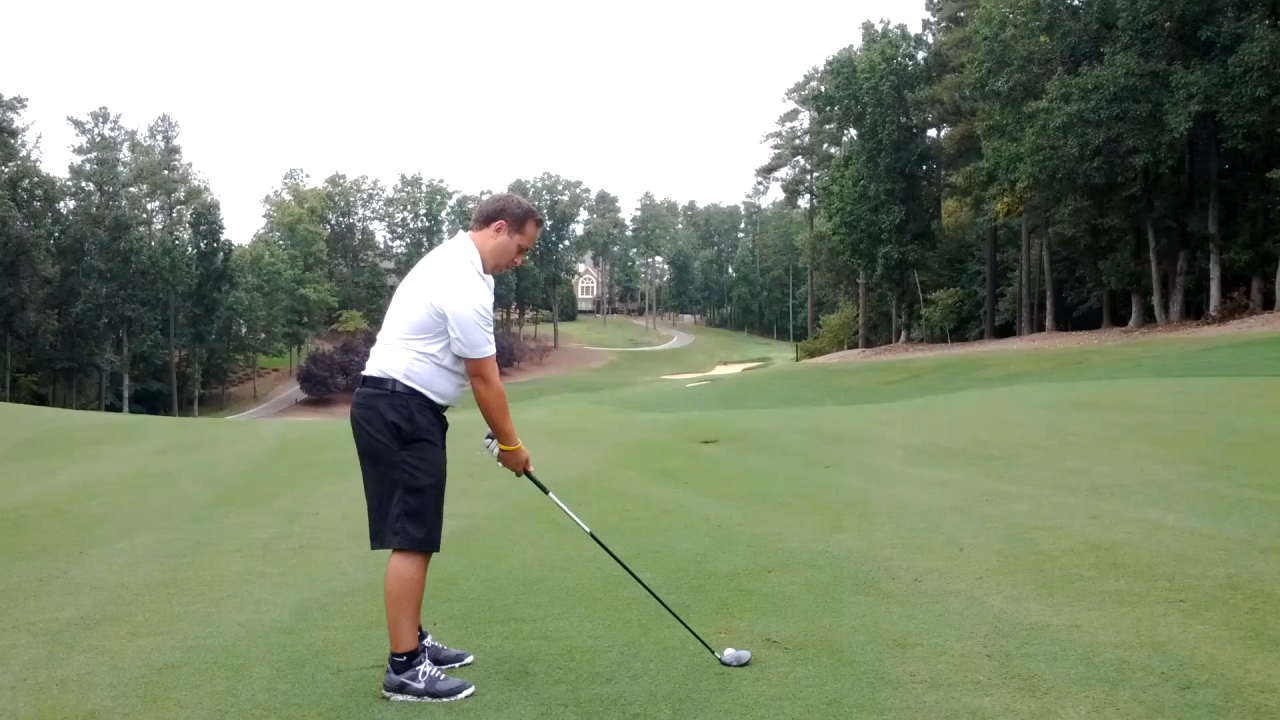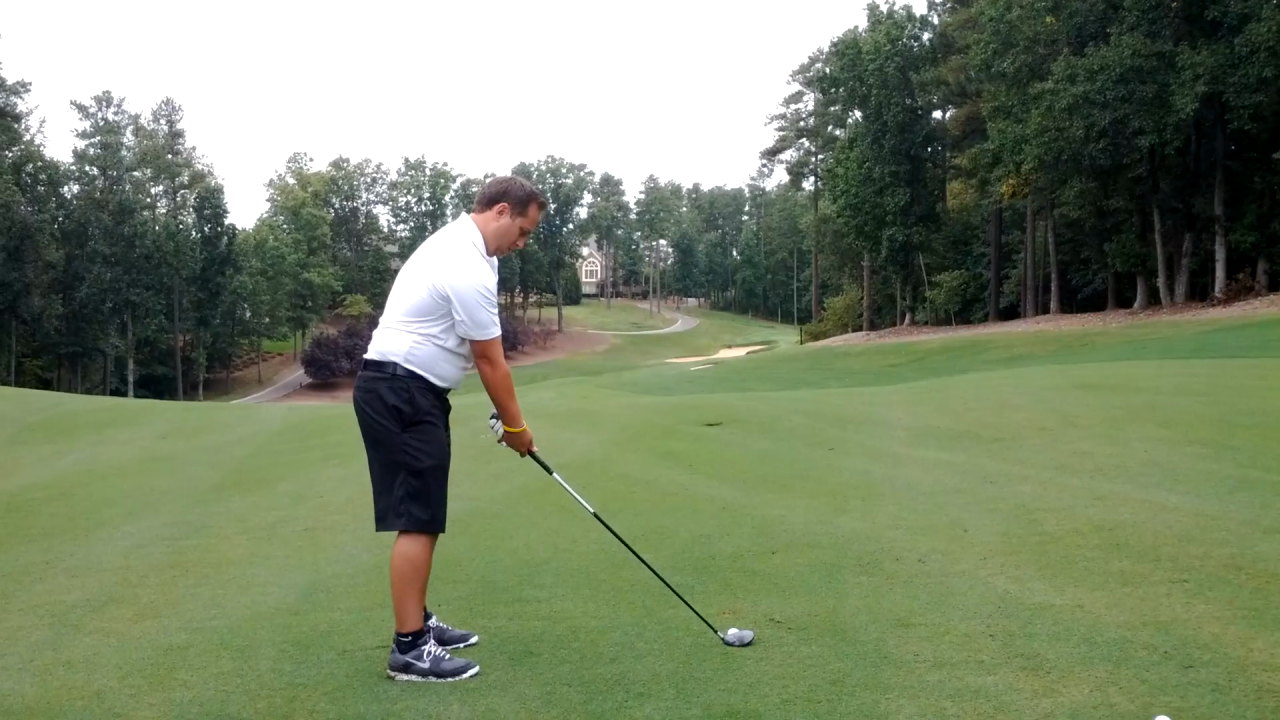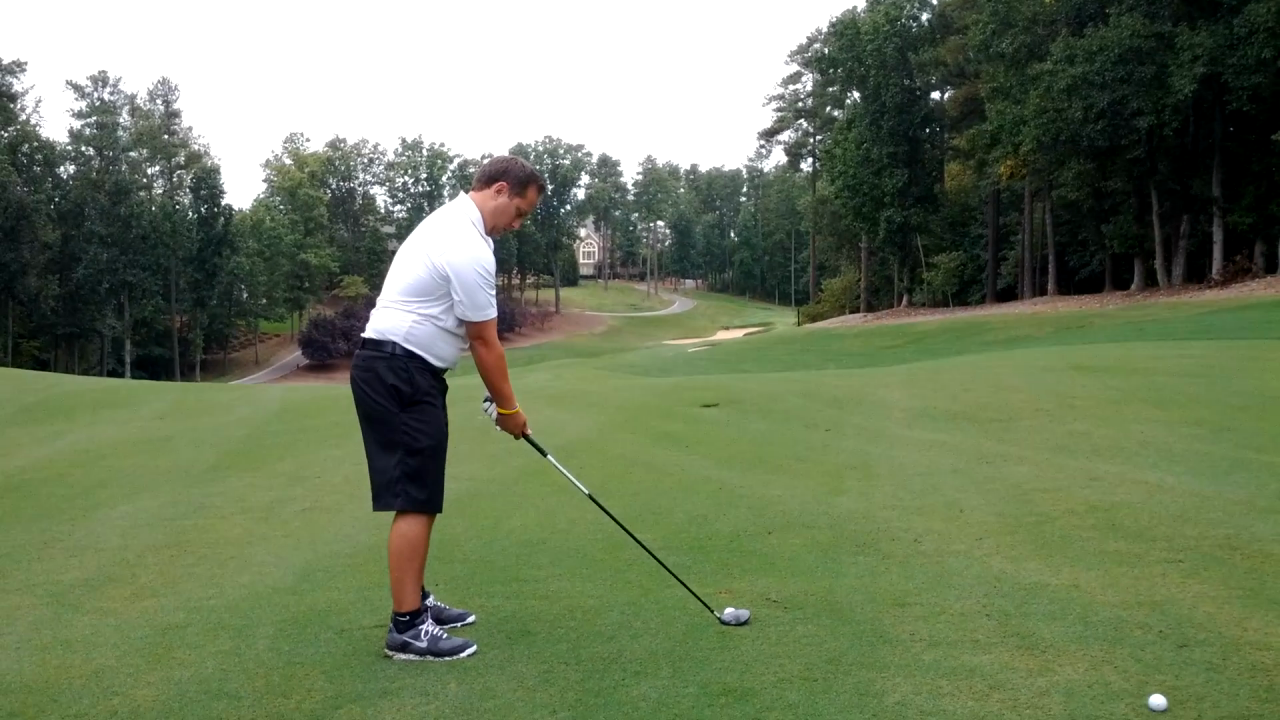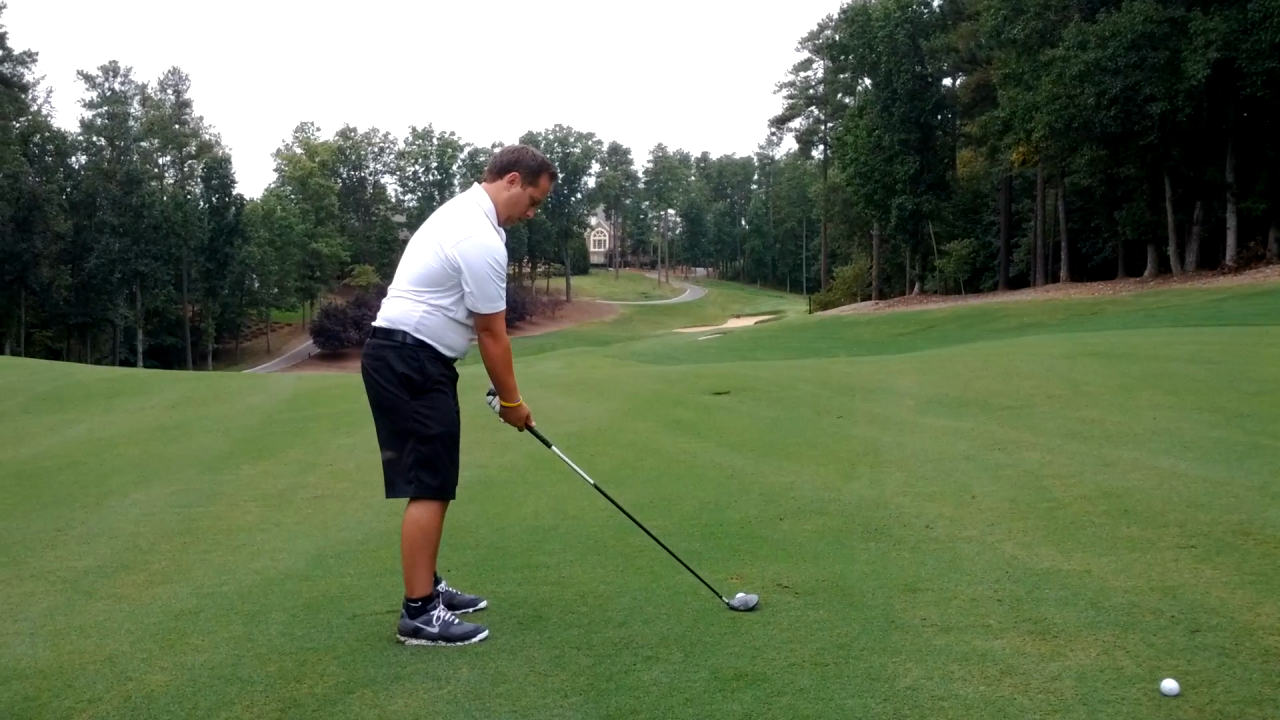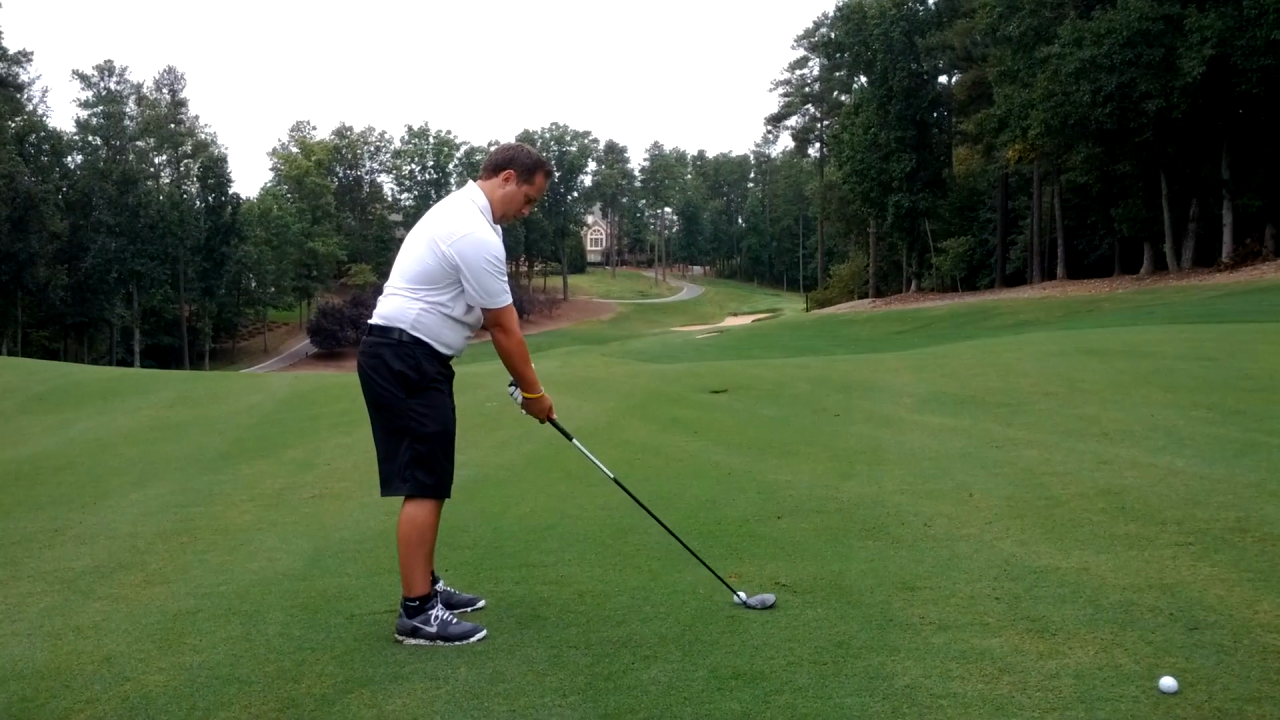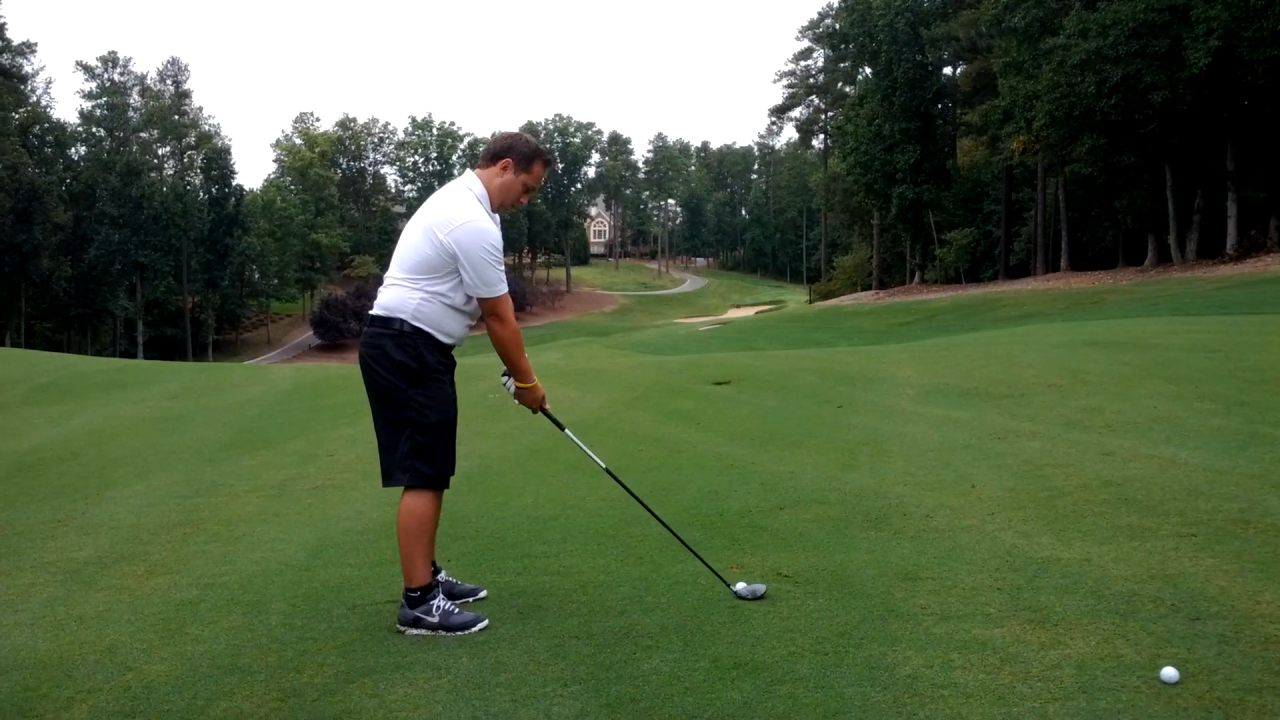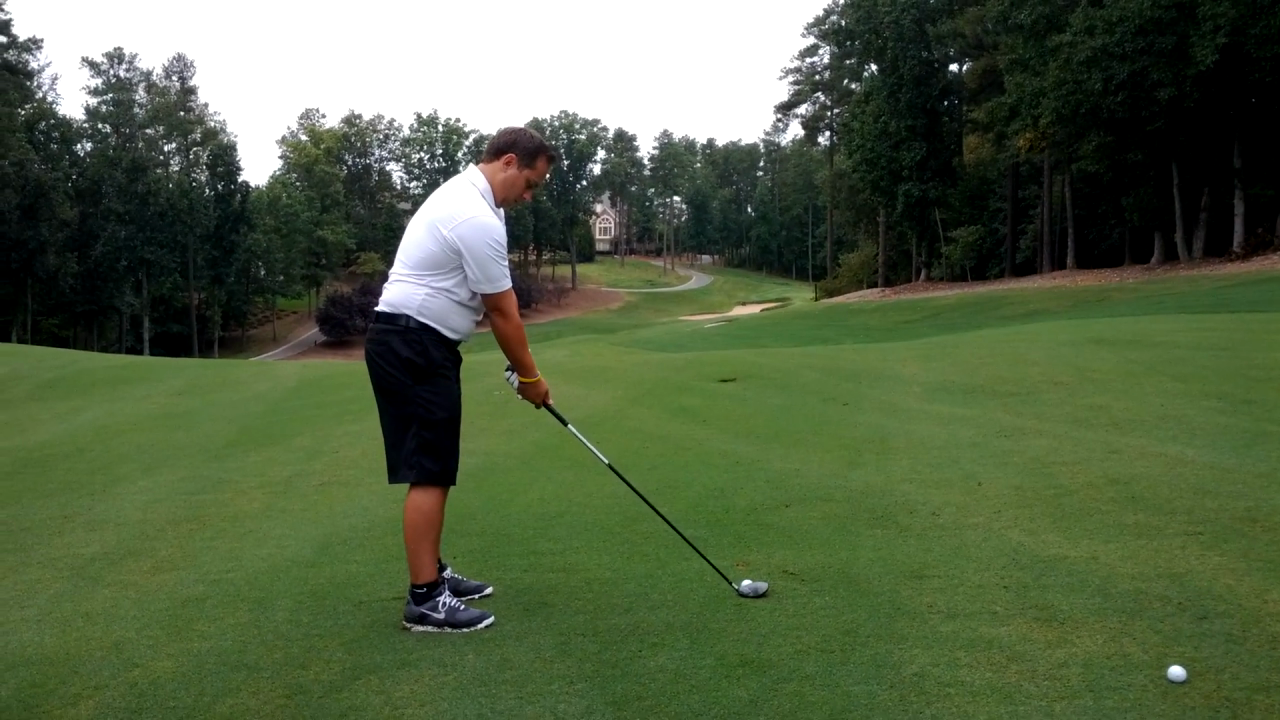
dt=0.4s
person 1, frame 1
left shoulder: (450, 259)
right shoulder: (465, 286)
right elbow: (484, 379)
right wrist: (510, 444)
left hip: (403, 406)
right hip: (399, 410)
left knee: (418, 532)
right knee: (411, 536)
left ankle: (411, 640)
right ankle: (404, 668)
person 1, frame 2
left shoulder: (451, 241)
right shoulder: (469, 269)
right elbow: (490, 361)
right wrist: (516, 426)
left hip: (403, 388)
right hip: (401, 394)
left knee: (422, 514)
right knee: (417, 518)
left ankle: (417, 621)
right ankle: (409, 648)
person 1, frame 3
left shoulder: (449, 219)
right shoulder: (469, 249)
right elbow: (485, 342)
right wrist: (509, 408)
left hip: (398, 367)
right hip: (399, 373)
left knee: (420, 493)
right knee: (415, 498)
left ankle: (415, 601)
right ankle: (406, 628)
person 1, frame 4
left shoulder: (463, 210)
right shoulder: (481, 241)
right elbow: (492, 334)
right wrist: (512, 401)
left hip: (408, 356)
right hip: (409, 361)
left knee: (432, 480)
right knee: (428, 484)
left ankle: (426, 587)
right ankle: (418, 613)
person 1, frame 5
left shoulder: (459, 209)
right shoulder: (476, 236)
left elbow: (491, 317)
right elbow: (503, 327)
left wrist: (525, 377)
right wrist: (533, 392)
left hip: (405, 354)
right hip: (405, 359)
left knee: (428, 479)
right knee: (423, 483)
left ankle: (424, 586)
right ankle: (416, 612)
person 1, frame 6
left shoulder: (458, 197)
right shoulder: (473, 224)
left elbow: (490, 306)
right elbow: (499, 316)
left wrist: (517, 369)
right wrist: (527, 381)
left hip: (409, 345)
right hip: (406, 349)
left knee: (430, 470)
right knee: (423, 474)
left ankle: (428, 576)
right ankle: (418, 603)
person 1, frame 7
left shoulder: (462, 192)
right shoulder: (478, 220)
left elbow: (493, 301)
right elbow: (502, 311)
left wrist: (520, 363)
right wrist: (529, 376)
left hip: (415, 341)
right hip: (413, 345)
left knee: (435, 466)
right knee: (429, 470)
left ankle: (433, 574)
right ankle: (424, 600)
